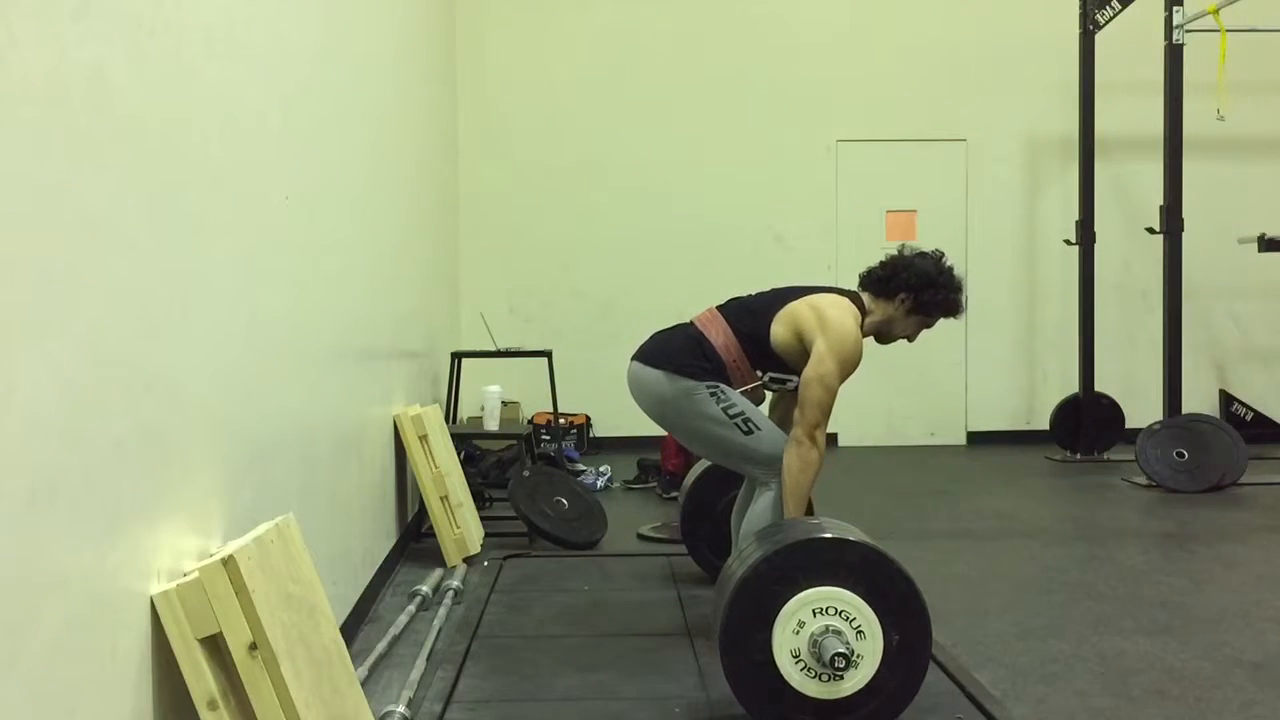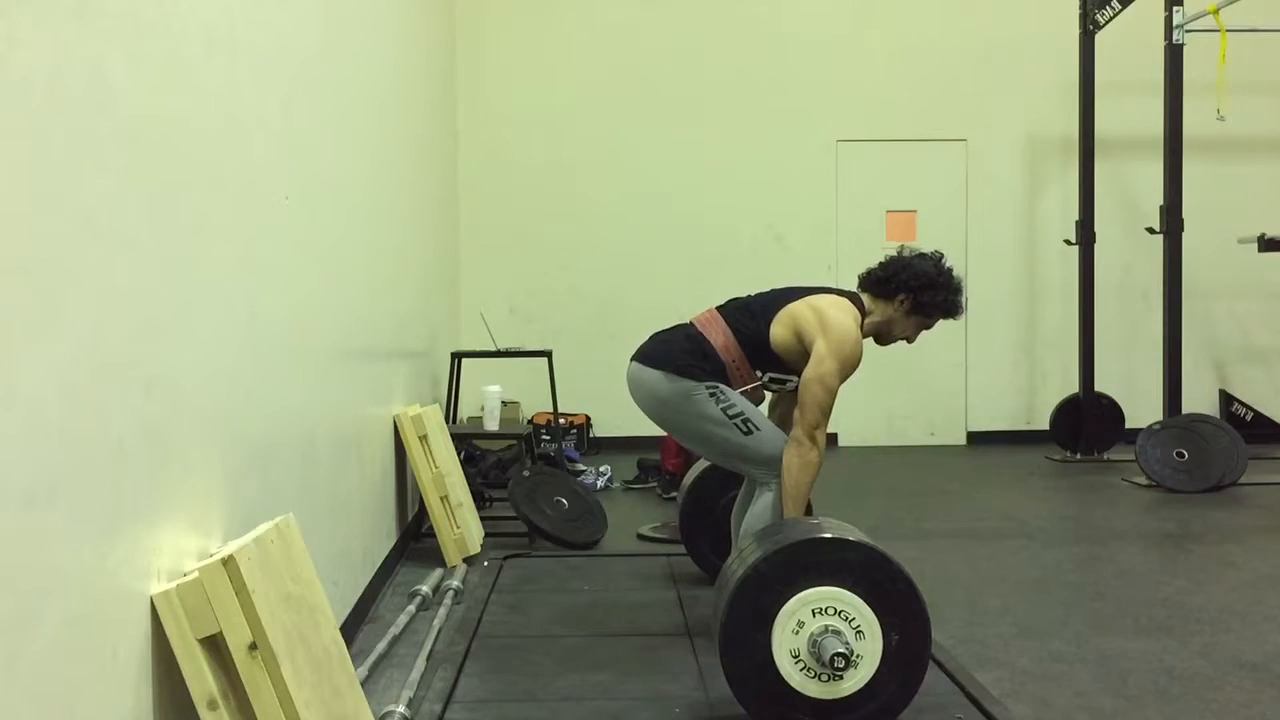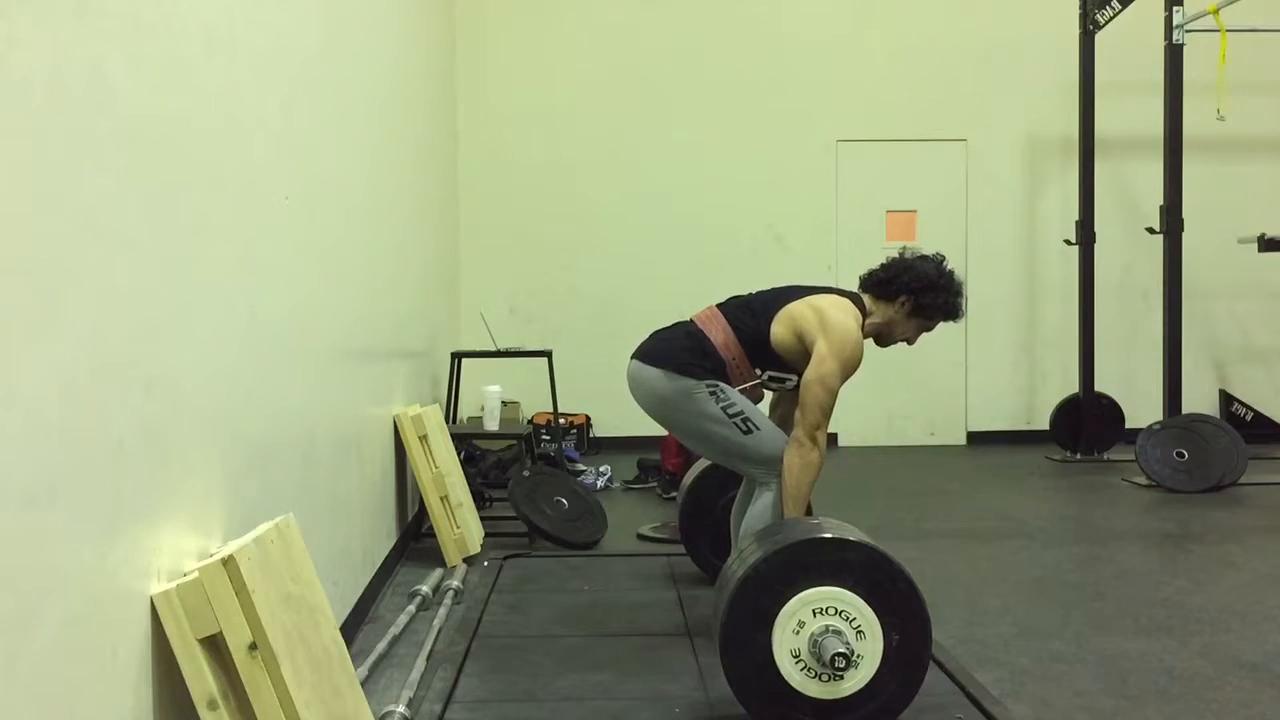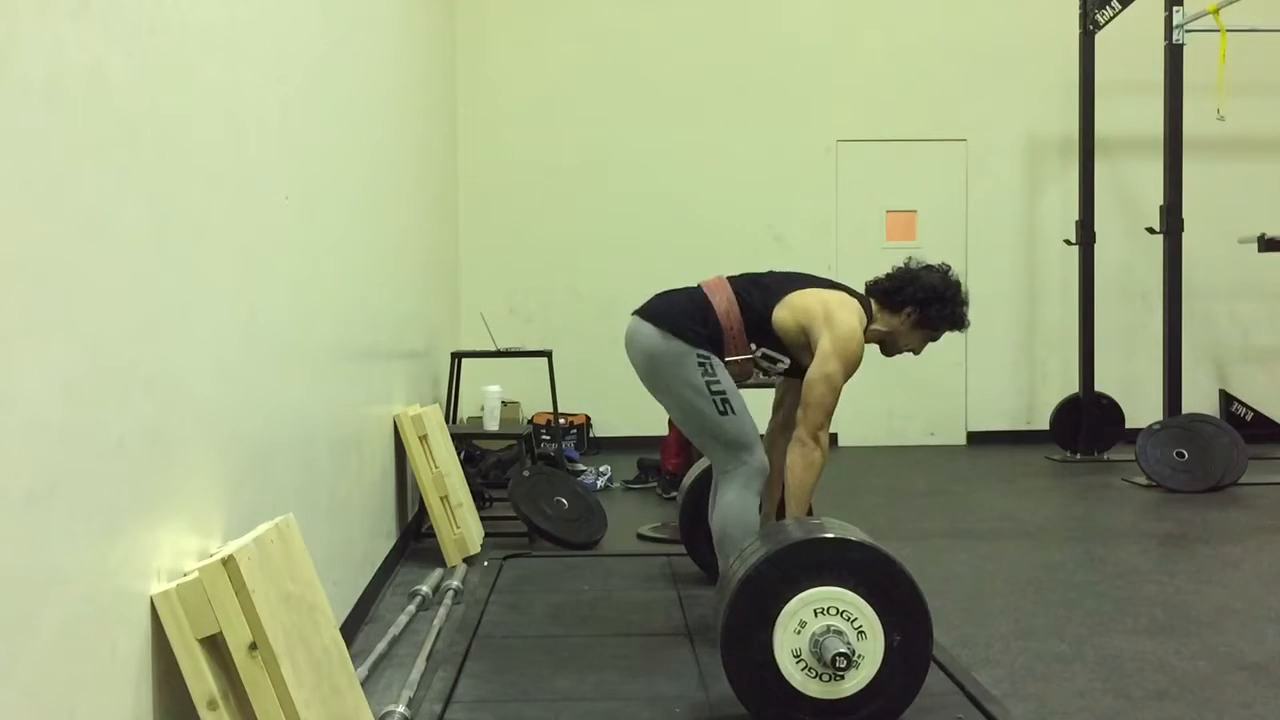
dt=0.2s
person 1, frame 1
left shoulder: (833, 312)
right shoulder: (843, 332)
left elbow: (786, 417)
right elbow: (807, 436)
left hip: (661, 365)
right hip: (676, 377)
left knee: (771, 465)
right knee: (779, 471)
person 1, frame 2
left shoulder: (831, 315)
right shoulder: (842, 333)
left elbow: (784, 415)
right elbow: (806, 436)
left hip: (661, 367)
right hip: (675, 378)
left knee: (771, 466)
right knee: (779, 471)
person 1, frame 3
left shoulder: (832, 316)
right shoulder: (843, 332)
left elbow: (785, 420)
right elbow: (807, 438)
left hip: (659, 365)
right hip: (673, 374)
left knee: (767, 465)
right knee: (776, 469)
person 1, frame 4
left shoulder: (834, 318)
right shoulder: (845, 331)
left elbow: (786, 423)
right elbow: (810, 437)
left wrist: (764, 514)
left hip: (661, 330)
right hip: (671, 338)
left knee: (739, 463)
right knee: (743, 465)
